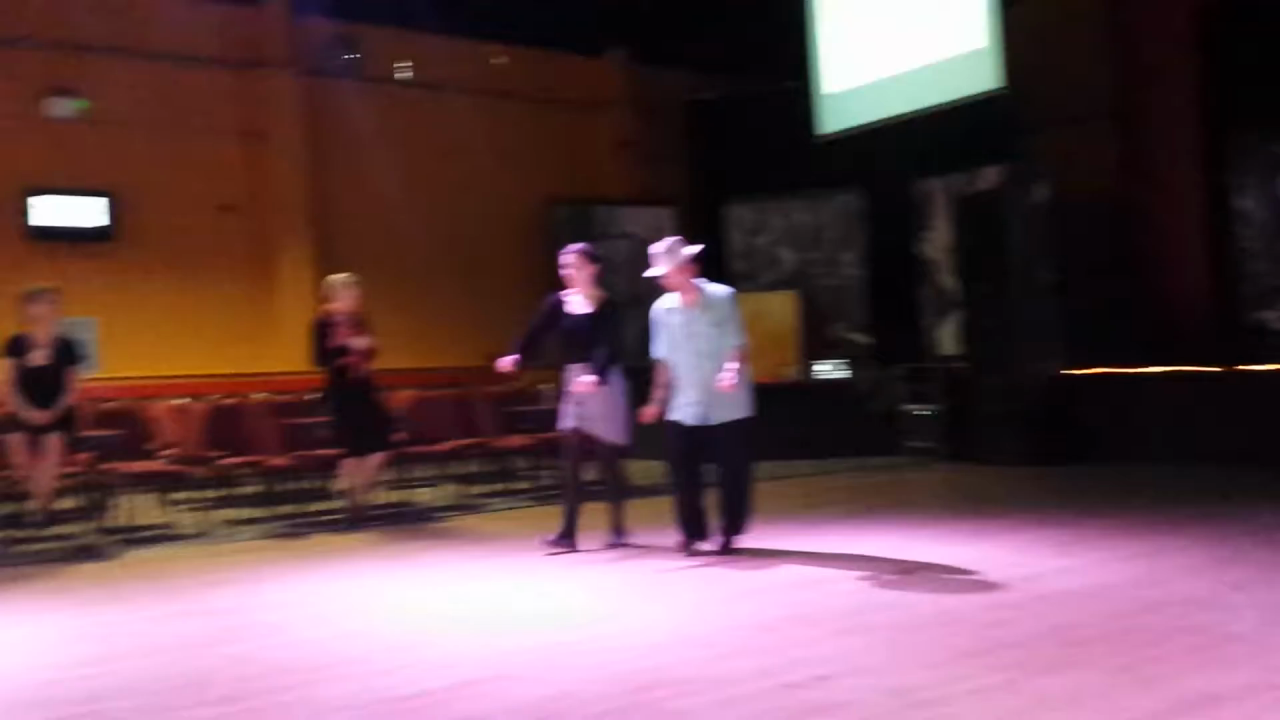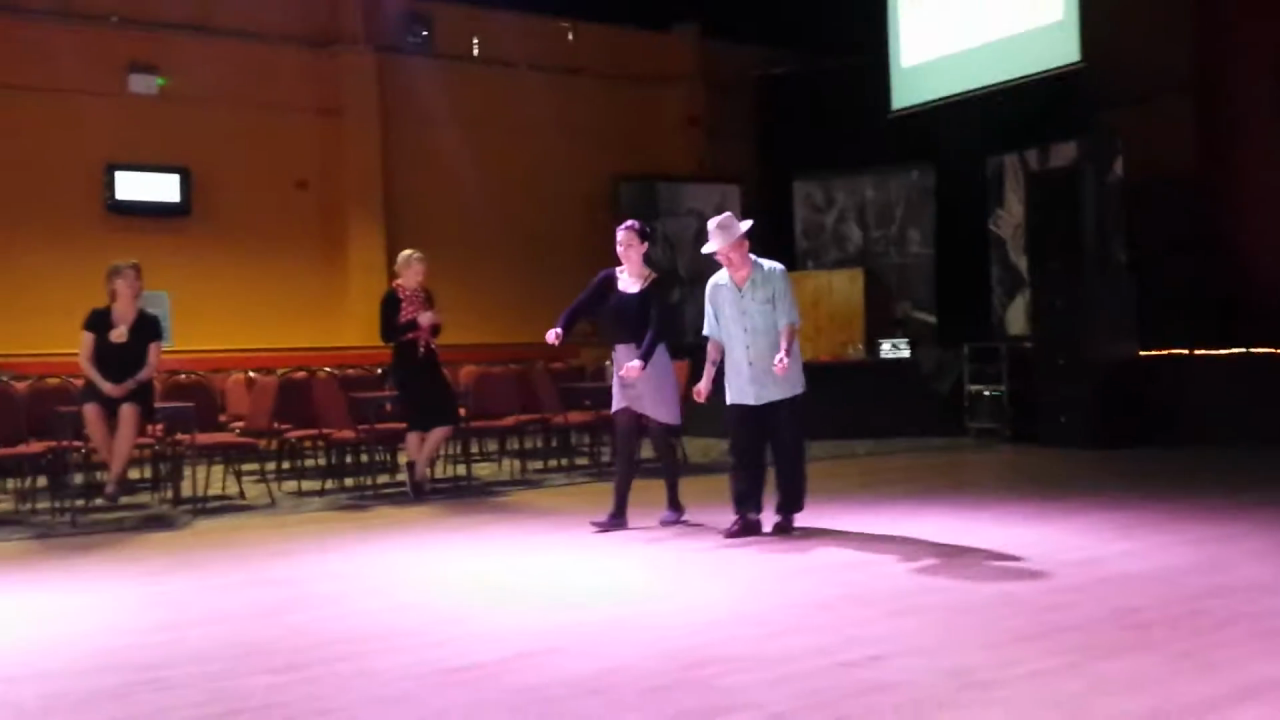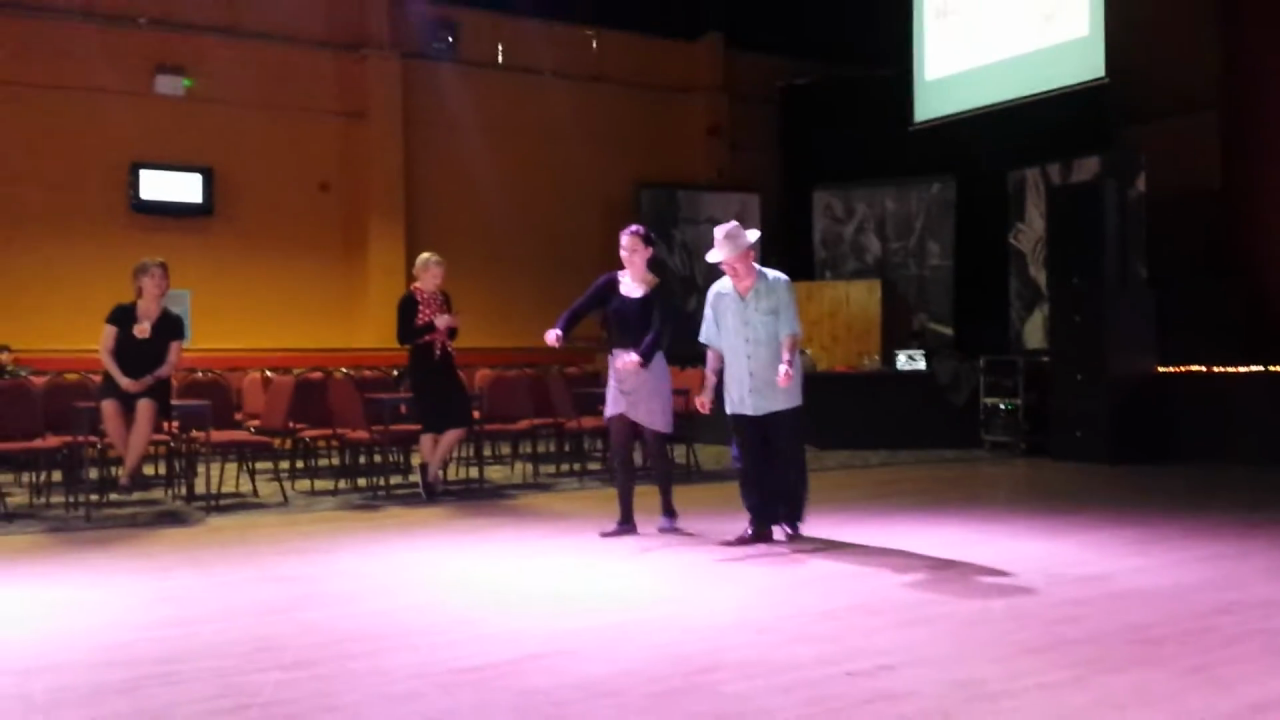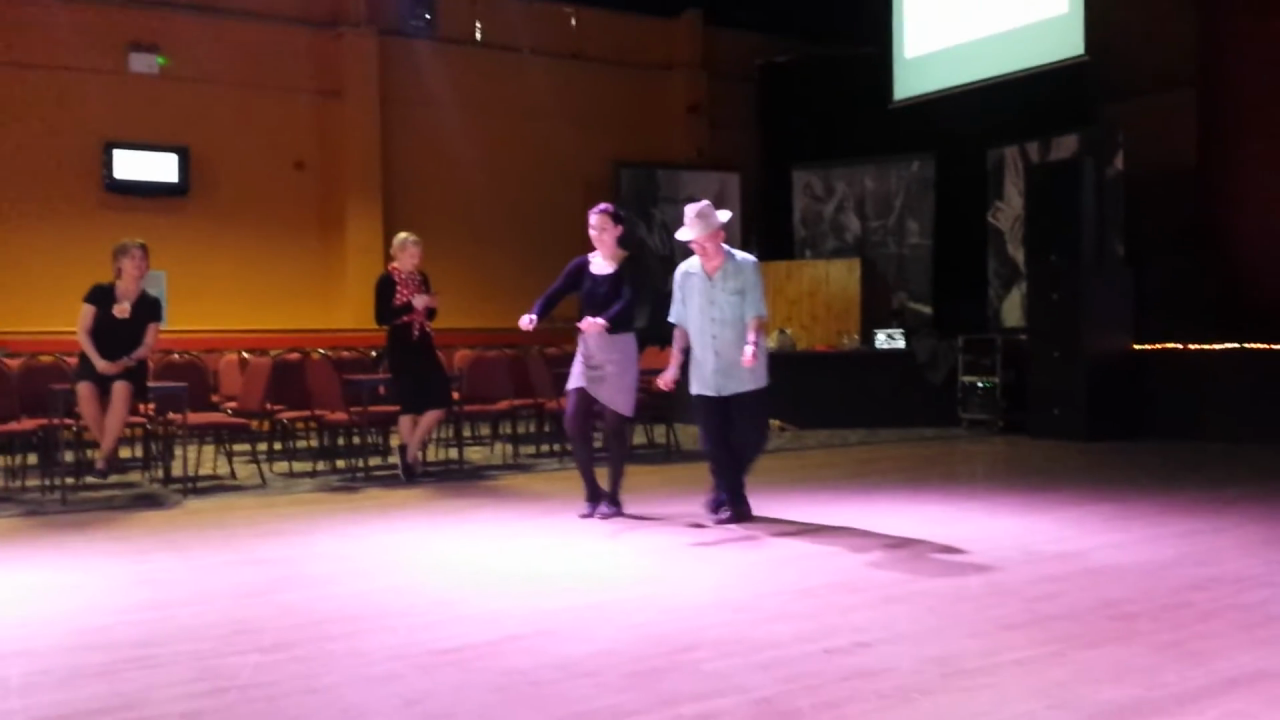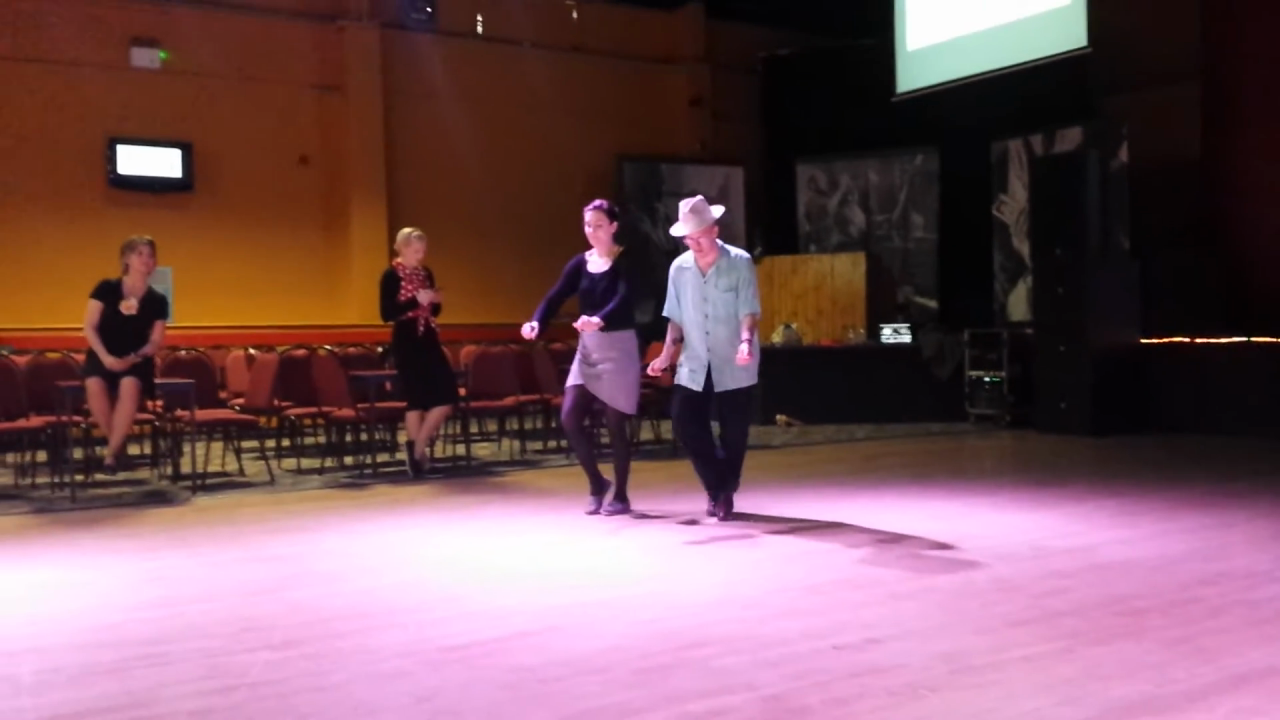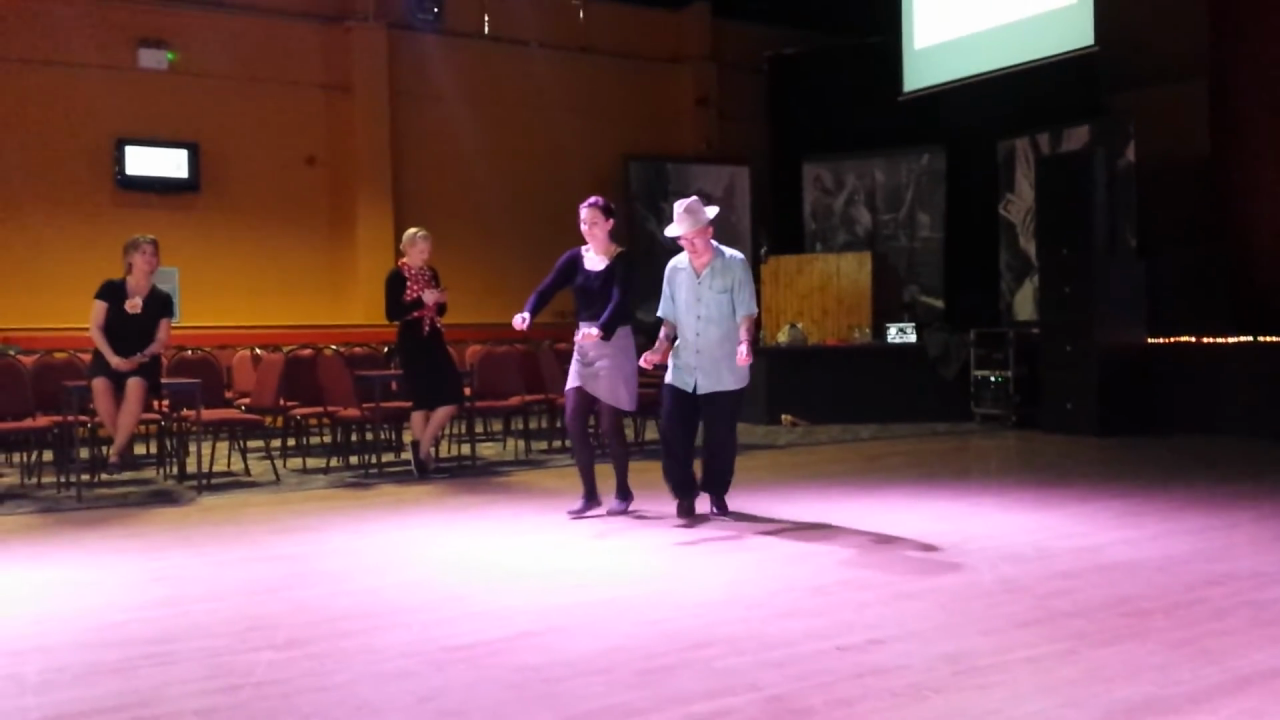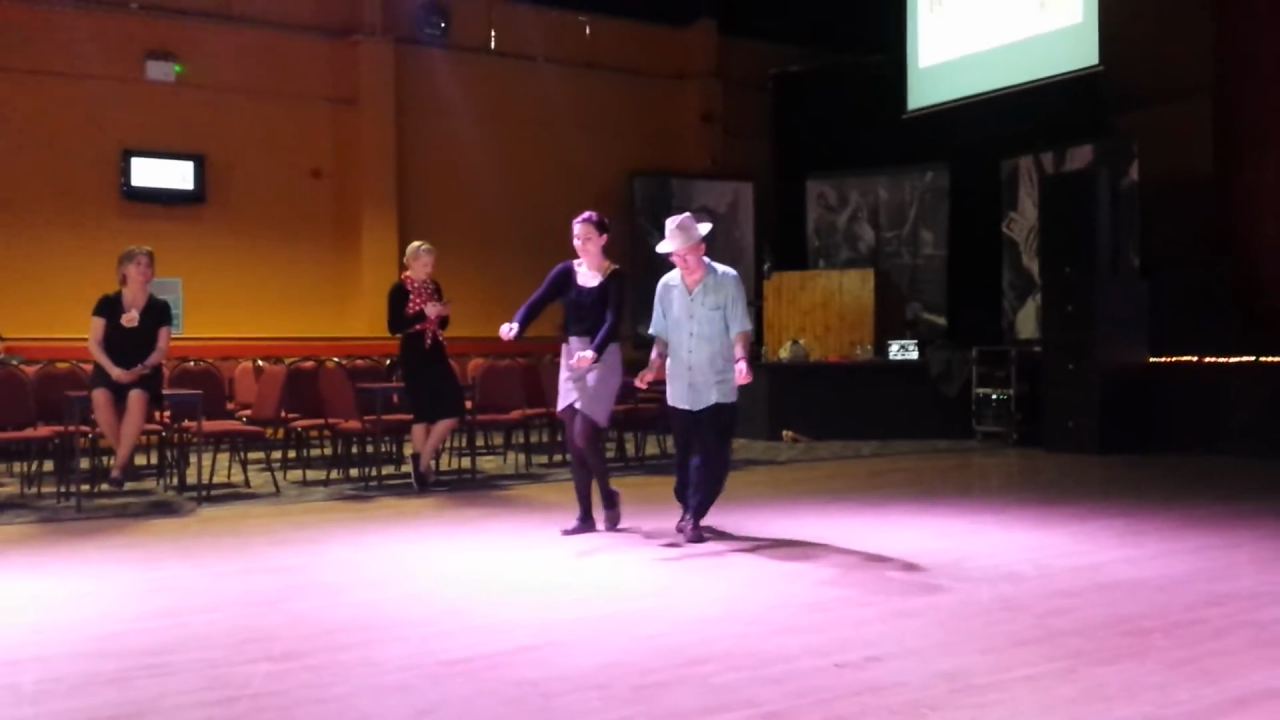
dt=0.2s
person 1, frame 1
left shoulder: (722, 298)
right shoulder: (662, 310)
left elbow: (735, 344)
right elbow: (665, 359)
left wrist: (733, 369)
right wrist: (658, 399)
left hip: (727, 404)
right hip: (685, 407)
left knee: (733, 469)
right knee: (682, 464)
left ankle: (730, 532)
right ankle: (694, 531)
person 1, frame 2
left shoulder: (774, 274)
right shoulder: (715, 286)
left elbow: (787, 321)
right elbow: (715, 337)
left wrist: (784, 352)
right wrist: (707, 377)
left hip: (779, 382)
right hip: (740, 385)
left knee: (787, 448)
right knee: (744, 451)
left ankle: (787, 512)
right ankle: (748, 515)
person 1, frame 3
left shoulder: (778, 285)
right shoulder: (717, 294)
left elbow: (789, 332)
right elbow: (714, 345)
left wrist: (786, 363)
right wrist: (708, 387)
left hip: (779, 393)
right hip: (740, 395)
left knee: (788, 458)
right knee: (750, 462)
left ankle: (789, 518)
right ankle: (760, 523)
person 1, frame 4
left shoulder: (746, 267)
right shoulder: (684, 273)
left elbow: (755, 315)
right elbow: (682, 325)
left wrist: (752, 344)
right wrist: (674, 366)
left hip: (743, 373)
right hip: (705, 375)
left knee: (748, 437)
right knee: (716, 441)
left ankle: (726, 494)
right ankle: (734, 500)
person 1, frame 5
left shoulder: (740, 263)
right shoulder: (679, 268)
left elbow: (749, 312)
right elbow: (677, 319)
left wrist: (746, 341)
right wrist: (666, 354)
left hip: (734, 368)
right hip: (693, 366)
left knee: (733, 435)
right knee: (686, 427)
left ankle: (723, 492)
right ankle: (718, 487)
person 1, frame 6
left shoulder: (735, 264)
right shoulder: (674, 269)
left elbow: (745, 313)
right elbow: (670, 318)
left wrist: (744, 343)
right wrist: (660, 349)
left hip: (724, 369)
right hip: (683, 367)
left knee: (721, 437)
right knee: (674, 431)
left ankle: (716, 494)
right ankle: (686, 493)
person 1, frame 7
left shoulder: (727, 281)
right shoulder: (666, 286)
left elbow: (739, 329)
right elbow: (662, 336)
left wrist: (741, 360)
right wrist: (653, 367)
left hip: (718, 386)
right hip: (680, 387)
left knee: (710, 452)
right knee: (686, 453)
left ankle: (694, 517)
right ankle: (689, 511)
person 2, frame 1
left shoulder: (606, 305)
right shoulder: (557, 303)
left elbow: (609, 346)
right elbow: (536, 333)
left wrist: (597, 376)
right wrist: (516, 356)
left hip: (604, 383)
right hip: (573, 385)
left knee: (608, 459)
right knee: (572, 459)
left ankle: (617, 527)
right ankle: (568, 533)
person 2, frame 2
left shoulder: (655, 284)
right shoulder: (608, 279)
left elbow: (657, 327)
right elbow: (582, 306)
left wrist: (641, 360)
right wrist: (560, 328)
left hip: (651, 363)
right hip: (621, 363)
left knee: (660, 437)
right knee: (624, 440)
left ankle: (674, 505)
right ankle: (618, 512)
person 2, frame 3
left shoulder: (658, 290)
right shoulder: (610, 282)
left elbow: (659, 331)
right elbow: (581, 308)
left wrist: (640, 357)
right wrist: (560, 330)
left hip: (650, 369)
right hip: (618, 370)
left knee: (654, 445)
right knee: (620, 447)
left ankle: (668, 511)
right ankle: (625, 518)
person 2, frame 4
left shoulder: (629, 265)
right shoulder: (582, 265)
left elbow: (628, 302)
right elbow: (555, 293)
left wrist: (604, 321)
right wrist: (535, 314)
left hip: (619, 348)
right hip: (587, 350)
left knee: (613, 427)
right knee: (573, 421)
left ankle: (613, 498)
right ankle: (592, 493)
person 2, frame 5
left shoulder: (624, 260)
right shoulder: (580, 263)
left elbow: (622, 298)
right elbow: (556, 297)
left wrist: (599, 320)
right wrist: (536, 322)
left hip: (619, 345)
right hip: (587, 348)
left knee: (615, 425)
right knee: (570, 418)
left ankle: (621, 495)
right ankle: (597, 483)
person 2, frame 6
left shoulder: (621, 259)
right shoulder: (575, 258)
left elbow: (619, 300)
right elbow: (548, 289)
left wrist: (600, 330)
right wrist: (528, 314)
left hip: (615, 342)
right hip: (584, 344)
left knee: (610, 423)
right knee: (573, 421)
left ankle: (623, 493)
right ankle: (590, 494)
person 2, frame 7
left shoulder: (614, 277)
right shoulder: (565, 271)
left elbow: (613, 320)
right elbow: (538, 301)
left wrist: (594, 352)
right wrist: (516, 325)
left hip: (602, 359)
right hip: (570, 357)
left knee: (584, 436)
right knee: (573, 441)
left ankle: (608, 495)
right ankle: (585, 515)
person 3, frame 1
left shoulder: (358, 319)
right shoulder: (324, 322)
right elbow: (321, 359)
left wrist: (368, 347)
right wrist: (349, 347)
left hip: (362, 385)
right hip: (341, 387)
left knee: (380, 441)
right knee: (354, 444)
left ankle: (356, 492)
right ankle: (354, 498)
person 3, frame 2
left shoulder: (425, 294)
right shoulder: (392, 297)
right elbow: (387, 335)
left wrist: (435, 322)
right wrist: (416, 322)
left hip: (428, 360)
right hip: (406, 362)
left knee: (447, 416)
right knee: (417, 419)
left ankle: (418, 467)
right ankle: (417, 473)
person 3, frame 3
left shoulder: (443, 298)
right shoulder: (409, 300)
right elbow: (403, 338)
left wrist: (453, 326)
right wrist: (432, 325)
left hip: (444, 363)
right hip: (422, 365)
left knee: (461, 419)
right knee: (431, 421)
left ankle: (431, 469)
right ankle: (430, 475)
person 3, frame 4
left shoulder: (421, 278)
right shoulder: (386, 280)
right elbow: (381, 318)
left wrist: (431, 306)
right wrist: (410, 306)
left hip: (423, 343)
right hip: (400, 346)
left knee: (440, 399)
right knee: (409, 402)
left ankle: (410, 450)
right ankle: (409, 455)
person 3, frame 5
left shoulder: (426, 274)
right shoulder: (391, 276)
right elbow: (386, 314)
left wrist: (436, 302)
right wrist: (415, 301)
left hip: (428, 339)
right hip: (406, 341)
left knee: (447, 395)
right knee: (416, 399)
left ankle: (418, 447)
right ankle: (416, 453)
person 3, frame 6
left shoulder: (431, 273)
right shoulder: (396, 276)
right elbow: (392, 314)
left wrist: (442, 301)
right wrist: (420, 301)
left hip: (434, 339)
right hip: (411, 342)
left knee: (452, 395)
right knee: (421, 398)
left ankle: (422, 447)
right ankle: (421, 453)
person 3, frame 7
left shoulder: (434, 286)
right shoulder: (400, 289)
right elbow: (394, 327)
left wrist: (444, 314)
right wrist: (422, 314)
left hip: (436, 352)
right hip: (413, 354)
left knee: (453, 408)
right knee: (423, 411)
left ankle: (423, 461)
right ankle: (422, 466)
person 4, frame 1
left shoulder: (66, 346)
right shoulder: (16, 344)
left elbow: (71, 389)
right elbow: (9, 386)
left wrist: (55, 411)
right wrist: (26, 411)
left hip: (56, 414)
right hip: (25, 413)
left knee: (53, 440)
right knee: (16, 440)
left ankle: (42, 501)
right ankle: (39, 496)
person 4, frame 2
left shoulder: (150, 322)
right shoulder: (97, 318)
left elbow: (152, 364)
right elbow: (85, 359)
left wrist: (131, 383)
right wrist: (103, 384)
left hip: (134, 387)
right hip: (101, 385)
left knee: (129, 412)
right knee: (91, 412)
left ankle: (114, 479)
right ankle: (116, 469)
person 4, frame 3
left shoulder: (173, 321)
right shoulder: (121, 313)
left elbow: (171, 363)
right elbow: (105, 352)
left wrist: (149, 380)
right wrist: (121, 379)
left hip: (153, 383)
right hip: (119, 380)
left knee: (145, 408)
right knee: (109, 407)
left ankle: (127, 471)
right ankle: (132, 465)
person 4, frame 4
left shoulder: (151, 304)
right shoulder: (99, 293)
left elbow: (148, 345)
right elbow: (82, 332)
left wrist: (126, 361)
right wrist: (98, 361)
left hip: (129, 365)
right hip: (94, 361)
left knee: (121, 389)
right knee: (85, 390)
left ankle: (103, 456)
right ankle: (107, 447)
person 4, frame 5
left shoulder: (158, 301)
right shoulder: (106, 288)
left elbow: (155, 342)
right elbow: (89, 327)
left wrist: (133, 358)
right wrist: (105, 357)
left hip: (136, 361)
right hip: (101, 357)
left knee: (129, 386)
right knee: (94, 386)
left ankle: (112, 451)
right ankle: (116, 443)
person 4, frame 6
left shoulder: (162, 299)
right shoulder: (110, 288)
left elbow: (161, 340)
right elbow: (95, 328)
left wrist: (140, 357)
right wrist: (112, 357)
left hip: (142, 361)
right hip: (108, 357)
left knee: (135, 386)
right knee: (100, 386)
left ankle: (116, 450)
right ankle: (122, 442)
person 4, frame 7
left shoulder: (160, 308)
right shoulder: (107, 303)
left elbow: (162, 349)
right elbow: (94, 343)
left wrist: (141, 368)
right wrist: (112, 369)
left hip: (144, 372)
right hip: (109, 369)
left knee: (137, 398)
right knee: (101, 397)
left ankle: (119, 464)
right ankle: (124, 455)
